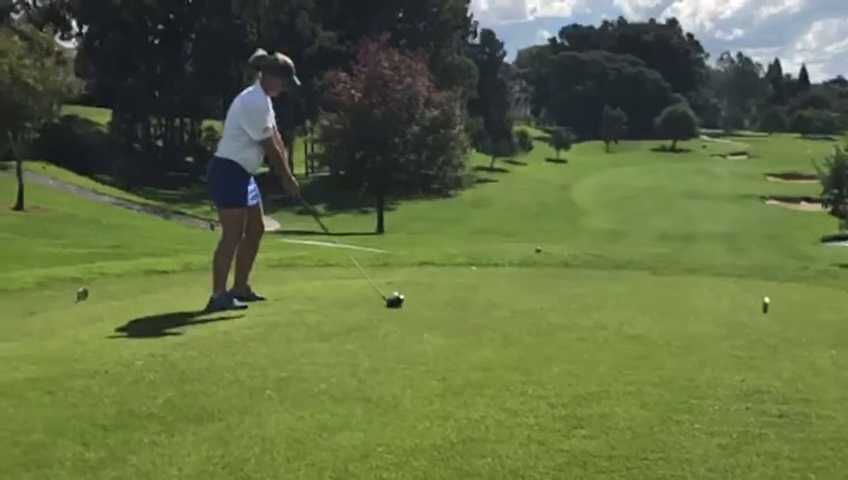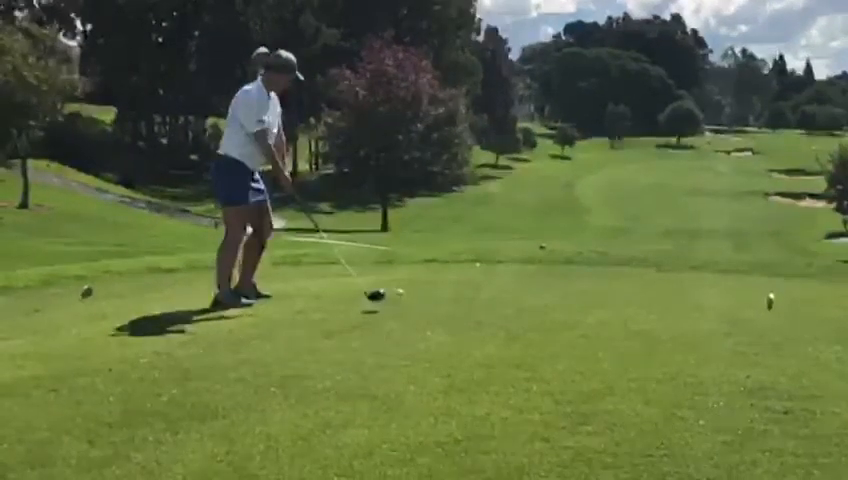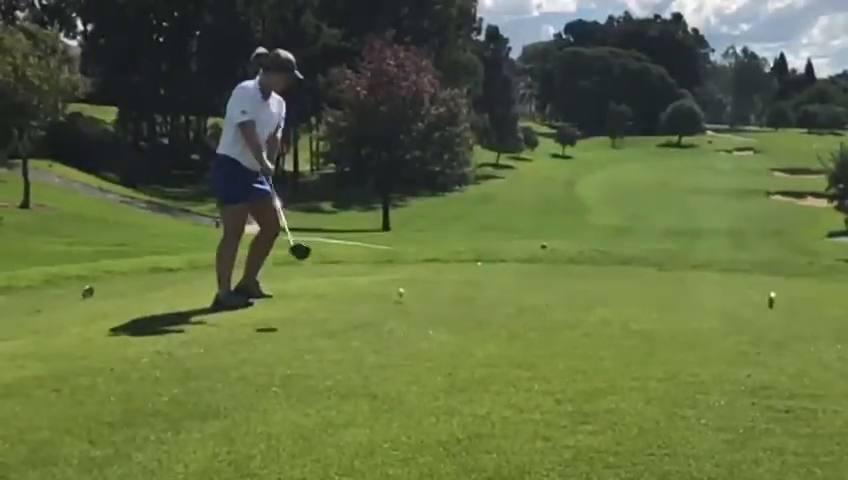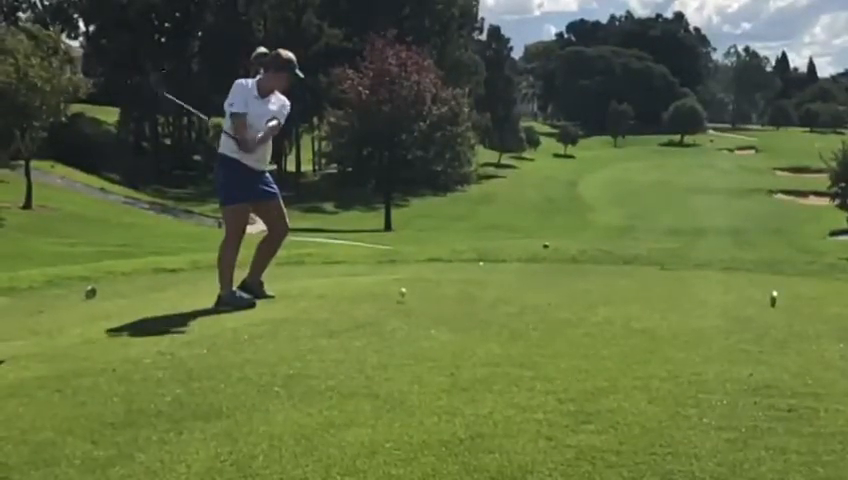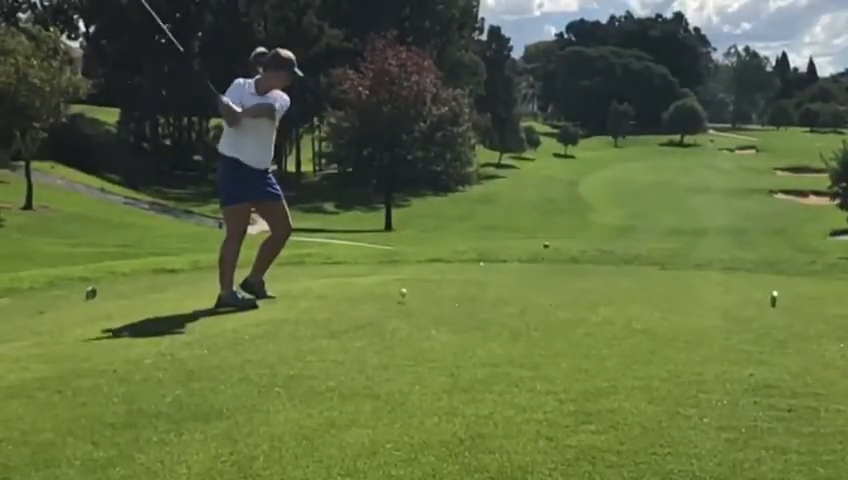
dt=1s
person 1, frame 1
left shoulder: (263, 100)
right shoulder: (253, 102)
left elbow: (277, 140)
right elbow: (269, 147)
left wrist: (286, 174)
right wrist: (287, 179)
left hip: (243, 173)
right hip: (229, 172)
left knee: (255, 231)
right knee: (233, 235)
left ankle: (240, 288)
right ankle: (219, 295)
person 1, frame 2
left shoulder: (272, 99)
right shoulder: (251, 96)
left elbow: (278, 138)
right elbow: (262, 141)
left wrist: (283, 171)
right wrist: (281, 173)
left hip: (248, 170)
right hip: (231, 169)
left knee: (263, 229)
right knee: (235, 232)
left ankle: (244, 285)
right ankle: (223, 293)
person 1, frame 3
left shoulder: (278, 103)
right shoulder: (245, 91)
left elbow: (275, 136)
right elbow: (248, 131)
left wrist: (268, 163)
right wrist: (262, 161)
left hip: (253, 170)
right hip: (230, 166)
left knee: (272, 226)
right knee: (234, 231)
left ankle: (247, 283)
right ankle: (223, 293)
person 1, frame 4
left shoulder: (282, 103)
right shoulder: (241, 87)
left elbow: (272, 127)
right elbow: (238, 123)
left wrist: (256, 142)
right wrist: (245, 142)
left hip: (258, 171)
right hip: (233, 166)
left knee: (280, 227)
right knee: (235, 232)
left ankle: (252, 281)
right ankle: (226, 292)
person 1, frame 5
left shoulder: (281, 100)
right shoulder: (239, 86)
left elbow: (261, 110)
right elbow: (232, 120)
left wrist: (236, 110)
right wrist: (231, 114)
left hip: (261, 171)
right hip: (235, 167)
left knee: (283, 228)
right knee: (236, 232)
left ankle: (254, 280)
right ankle: (226, 292)
